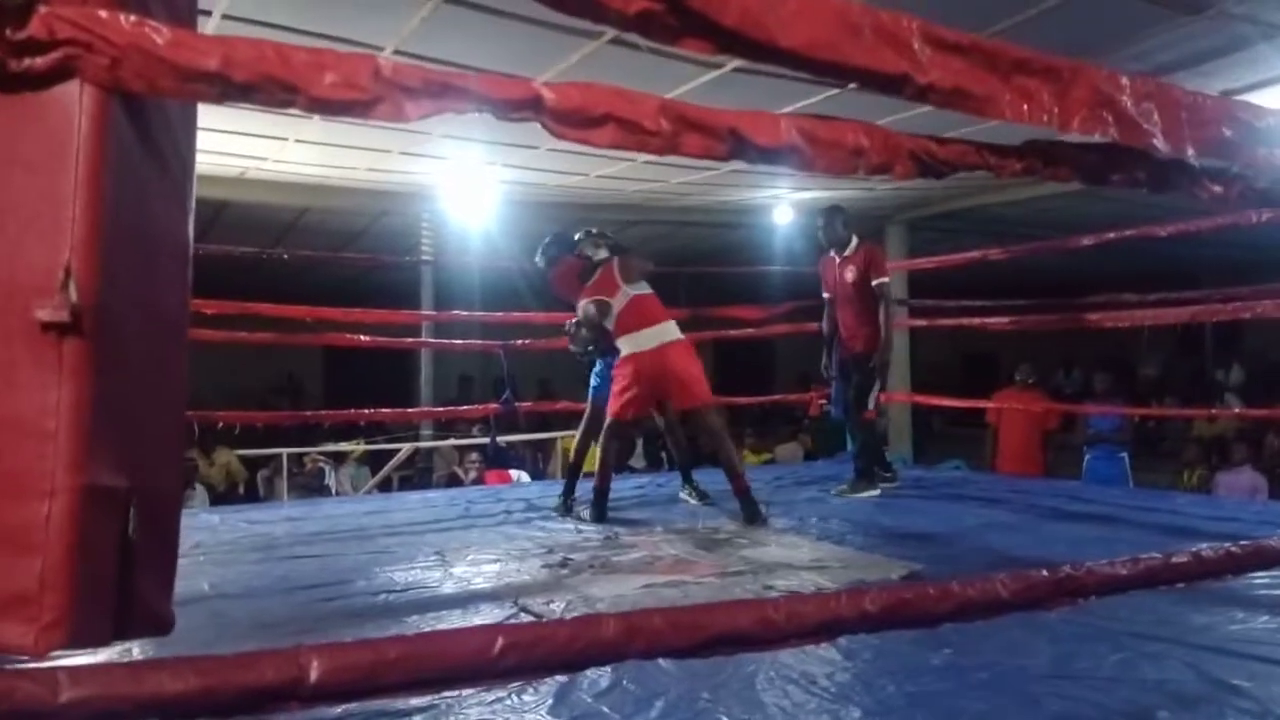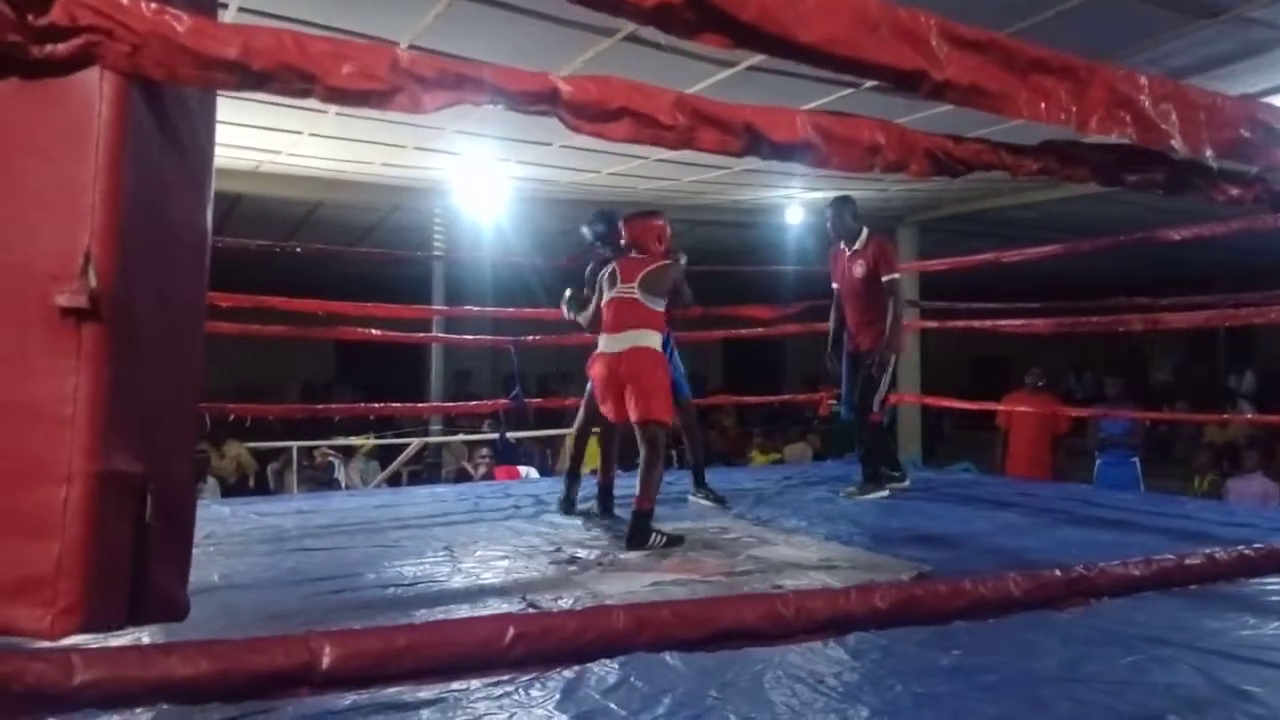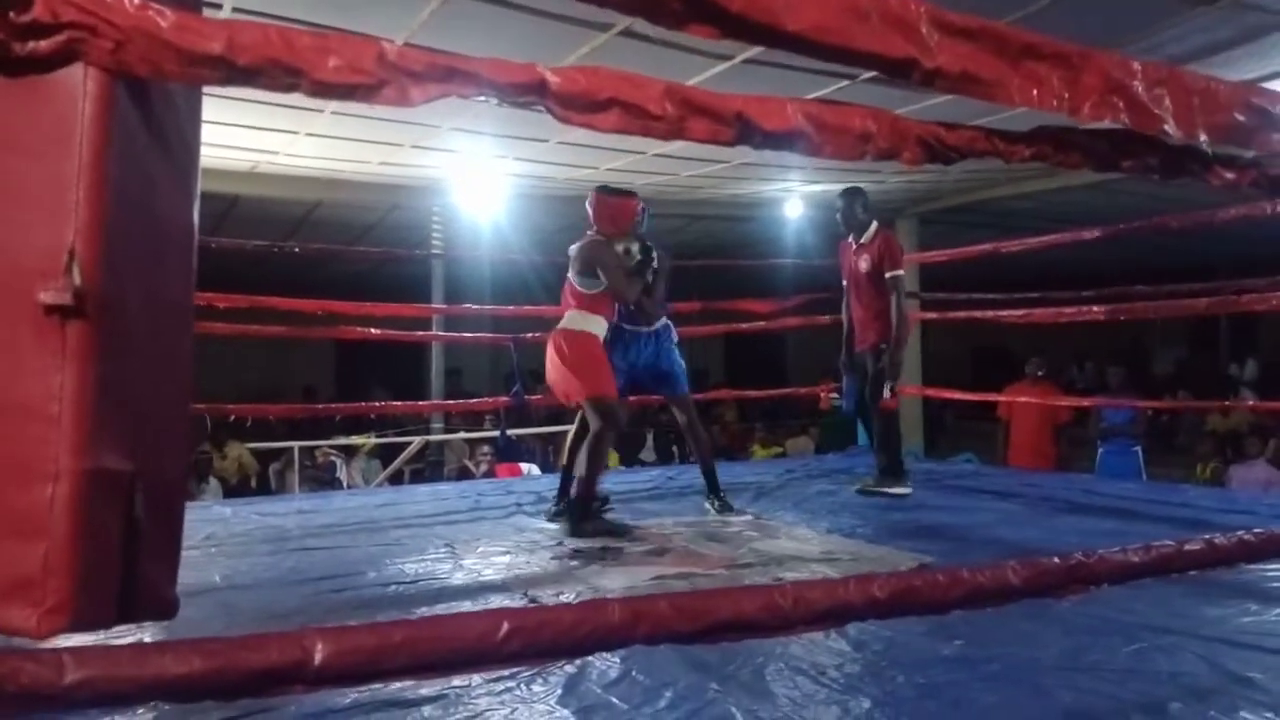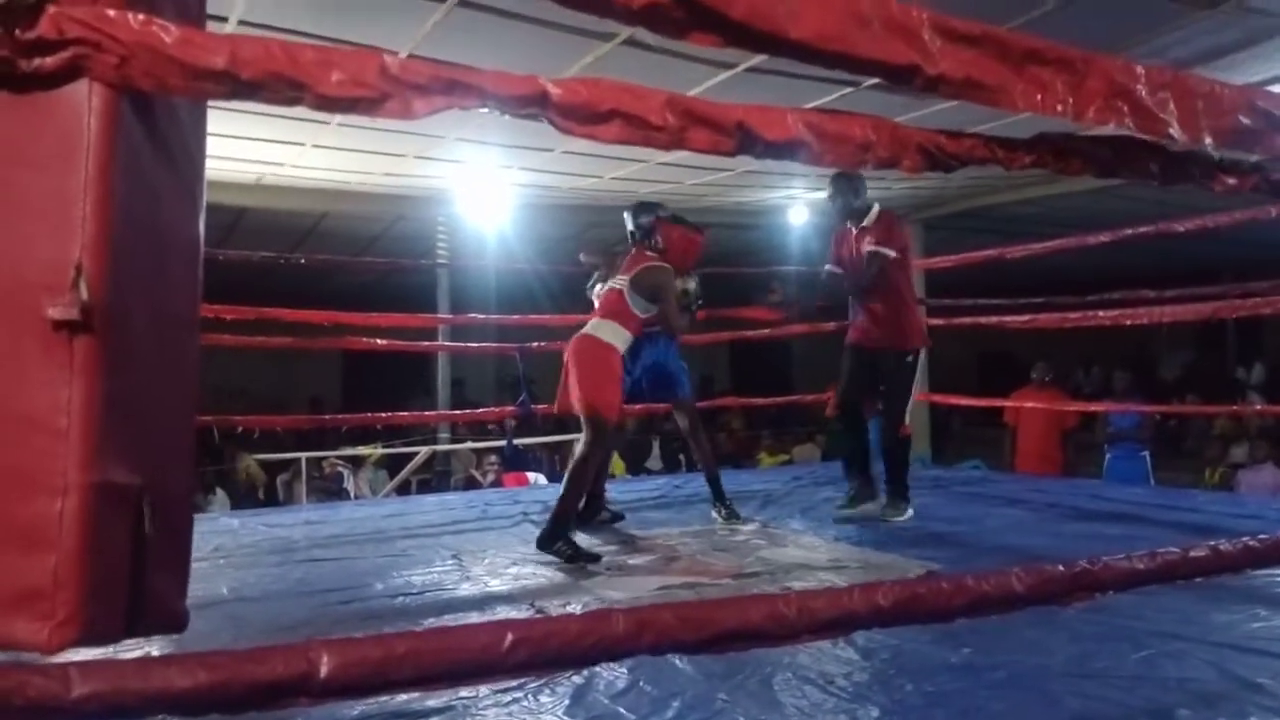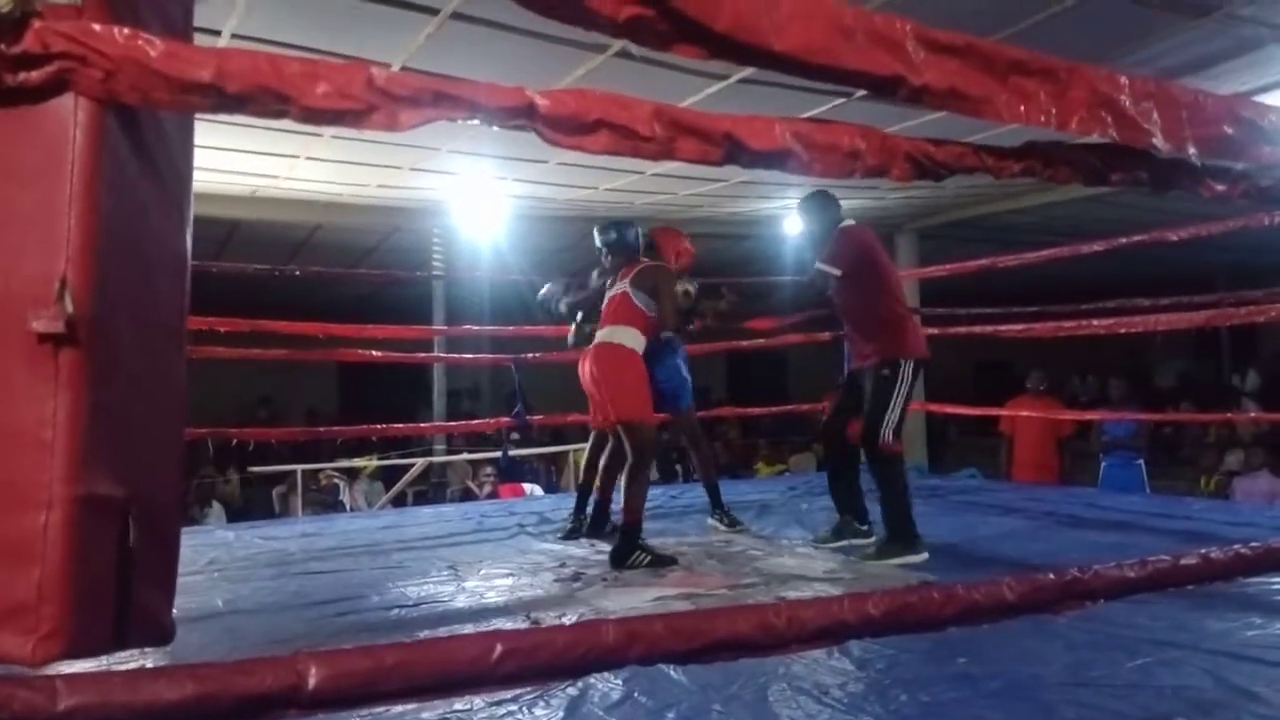
dt=0.5s
person 1, frame 1
left shoulder: (587, 306)
right shoulder: (621, 265)
right elbow: (647, 267)
right wrist: (611, 250)
left hip: (636, 362)
right hip: (674, 350)
left knee: (613, 432)
right knee: (715, 430)
left ankle: (598, 505)
right ankle: (748, 503)
person 1, frame 2
left shoulder: (610, 272)
right shoulder: (668, 270)
left elbow: (590, 322)
left wrist: (570, 308)
left hip: (606, 360)
right hip: (642, 358)
left knee: (611, 425)
right knee: (653, 443)
right ankle: (640, 527)
person 1, frame 3
left shoulder: (591, 245)
right shoulder: (600, 249)
right elbow: (626, 296)
right wrist: (641, 278)
left hip: (574, 341)
right hip: (577, 342)
left knee: (594, 419)
right knee: (608, 421)
left ankle: (582, 500)
right ankle: (581, 511)
person 1, frame 4
left shoulder: (634, 259)
right shoulder: (661, 274)
right elbow: (673, 326)
right wrist: (685, 312)
left hip: (586, 347)
right hip: (598, 352)
left knee: (600, 433)
right knee: (599, 439)
left ankle: (580, 510)
right ankle: (555, 530)
person 1, frame 5
left shoulder: (620, 276)
right shoulder: (662, 273)
left elbow: (569, 307)
right elbow: (668, 324)
left wrist: (557, 297)
left hip: (595, 358)
right hip: (619, 360)
left knee: (622, 442)
right knee: (642, 450)
right ankle: (628, 544)
person 2, frame 1
left shoulder: (869, 253)
right shoulder: (826, 263)
left elbow: (885, 302)
left wrist: (885, 348)
right wrist: (827, 352)
left hip: (870, 347)
right hip: (846, 349)
left knee: (860, 408)
right knee: (850, 409)
left ankle: (864, 478)
right ankle: (882, 470)
person 2, frame 2
left shoulder: (879, 247)
right shoulder: (836, 254)
left elbow: (894, 298)
left wrist: (887, 345)
right wrist: (833, 343)
left hip: (878, 345)
right hip: (856, 345)
left knee: (866, 410)
right knee: (859, 410)
left ankle: (874, 481)
right ankle: (893, 472)
person 2, frame 3
left shoulder: (885, 242)
right shoulder: (846, 248)
left elbow: (897, 297)
left wrist: (896, 347)
right wrist: (846, 347)
left hip: (884, 340)
right hip: (862, 341)
left knee: (878, 398)
right knee: (864, 405)
left ankle: (892, 475)
right ankle: (888, 471)
person 2, frame 4
left shoulder: (890, 226)
right shoulder: (841, 234)
left elbow: (864, 279)
right elbow: (833, 280)
left hip: (900, 338)
right hip: (863, 336)
left knee: (894, 418)
right knee: (847, 407)
left ankle: (898, 498)
right ankle: (862, 487)
person 2, frame 5
left shoulder: (849, 237)
right shoulder: (841, 244)
left hip: (895, 352)
right hip: (868, 356)
left knee: (875, 437)
right knee: (834, 431)
left ankle: (904, 537)
right ankle: (854, 521)
person 3, frame 1
right shoulder: (579, 286)
right hip: (610, 356)
left knee: (666, 418)
right knee: (592, 423)
left ankle: (688, 482)
right ankle: (567, 492)
person 3, frame 2
right shoulder: (599, 269)
left elbow: (685, 298)
left hip: (659, 345)
left knee: (687, 416)
right knee: (589, 417)
left ankle: (699, 486)
right ankle: (571, 486)
person 3, frame 3
left shoulder: (654, 259)
left elbow: (652, 310)
left wrist: (639, 277)
left hip: (657, 339)
right hip: (621, 339)
left knee: (687, 414)
left ankle: (714, 491)
right ankle: (565, 493)
person 3, frame 4
left shoulder: (679, 274)
left elbow: (683, 323)
right elbow: (594, 289)
left wrist: (686, 303)
left hip: (661, 345)
right hip: (625, 344)
left knee: (690, 420)
left ankle: (720, 499)
right ankle: (592, 499)
person 3, frame 5
left shoulder: (676, 287)
left elbow: (677, 325)
left wrist: (685, 309)
left hip: (664, 355)
left knee: (691, 431)
left ankle: (717, 508)
right ankle: (582, 513)
